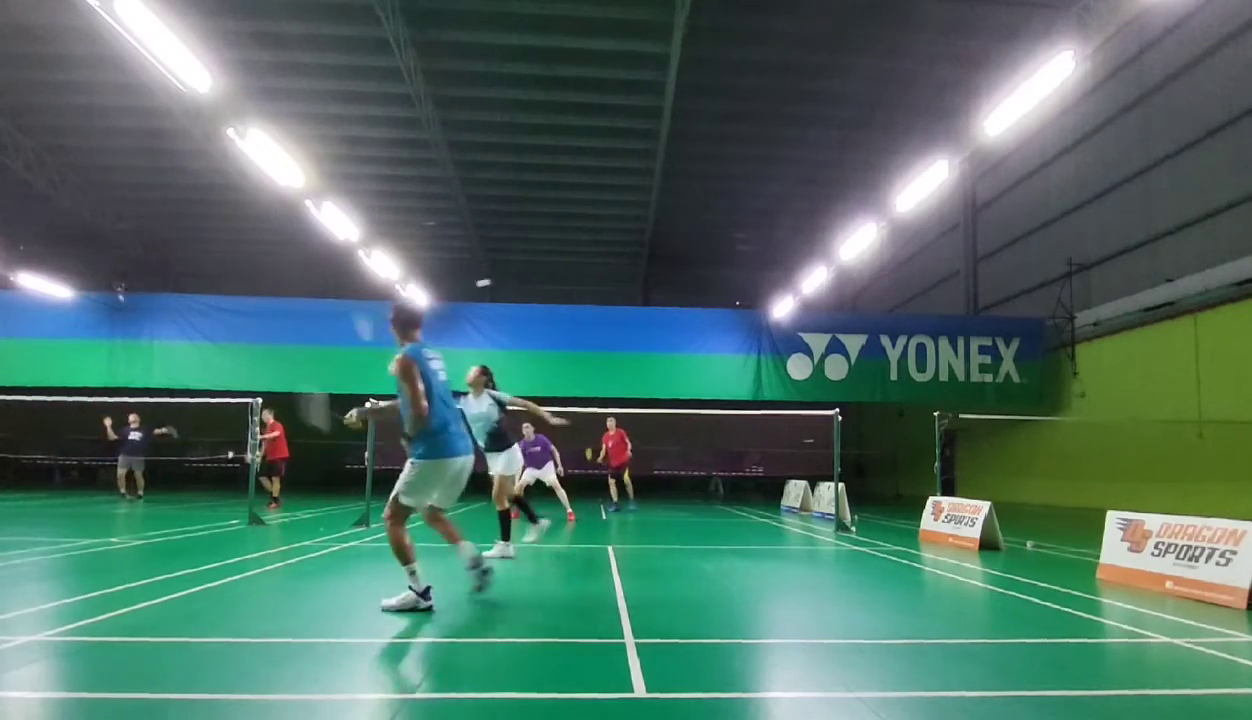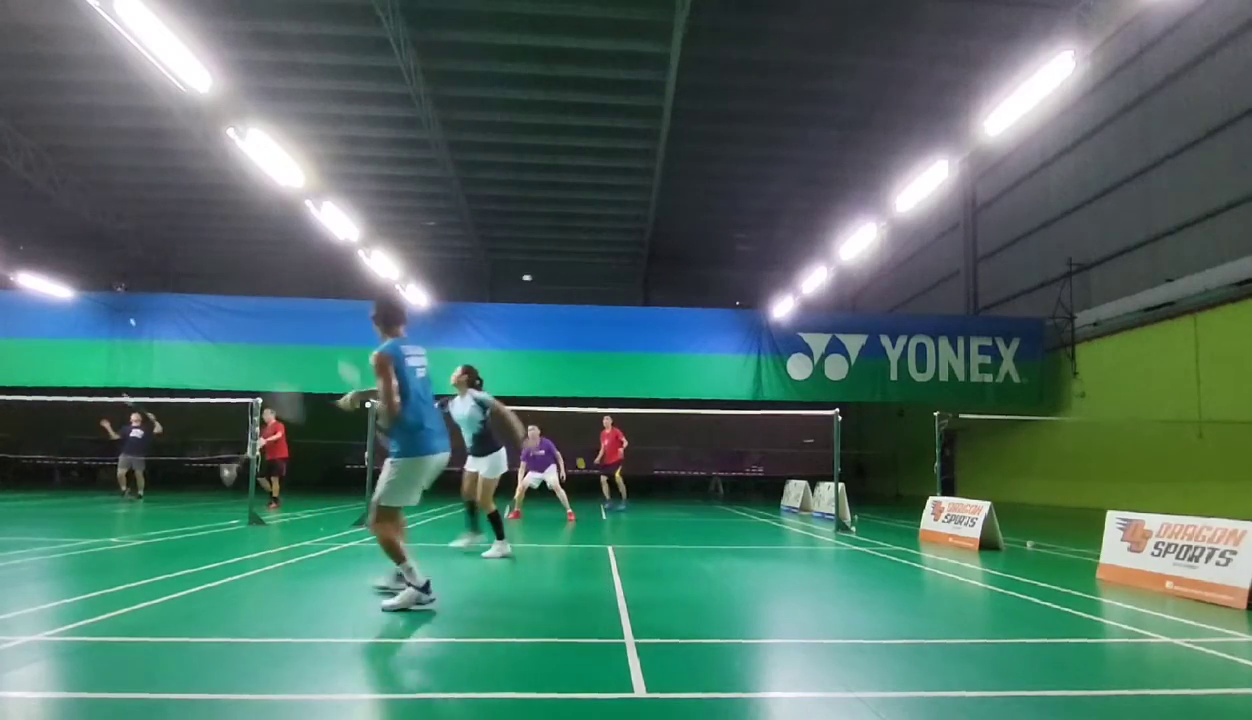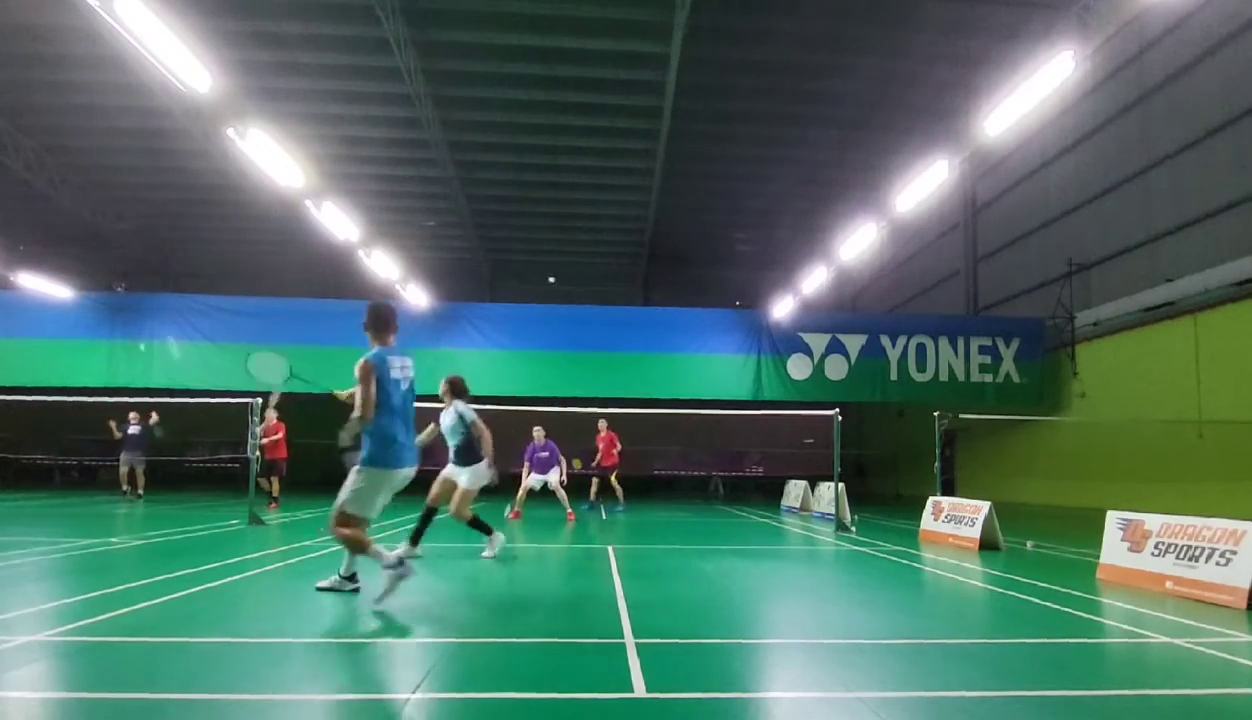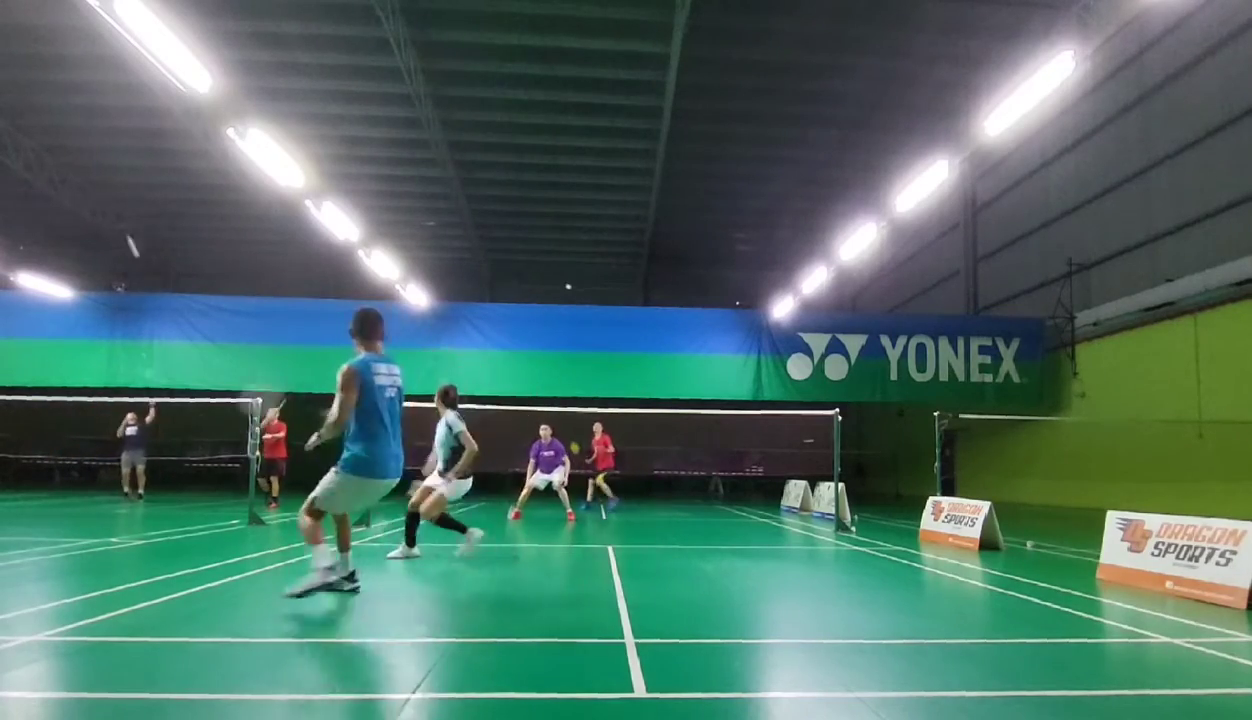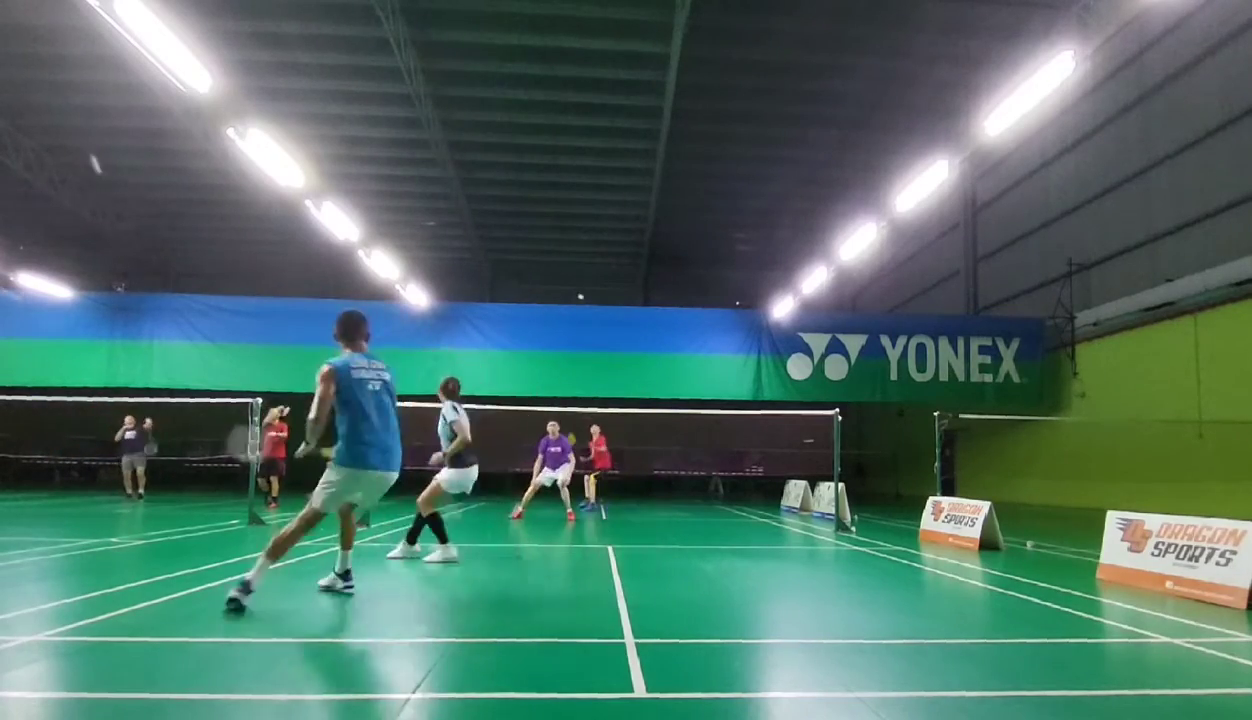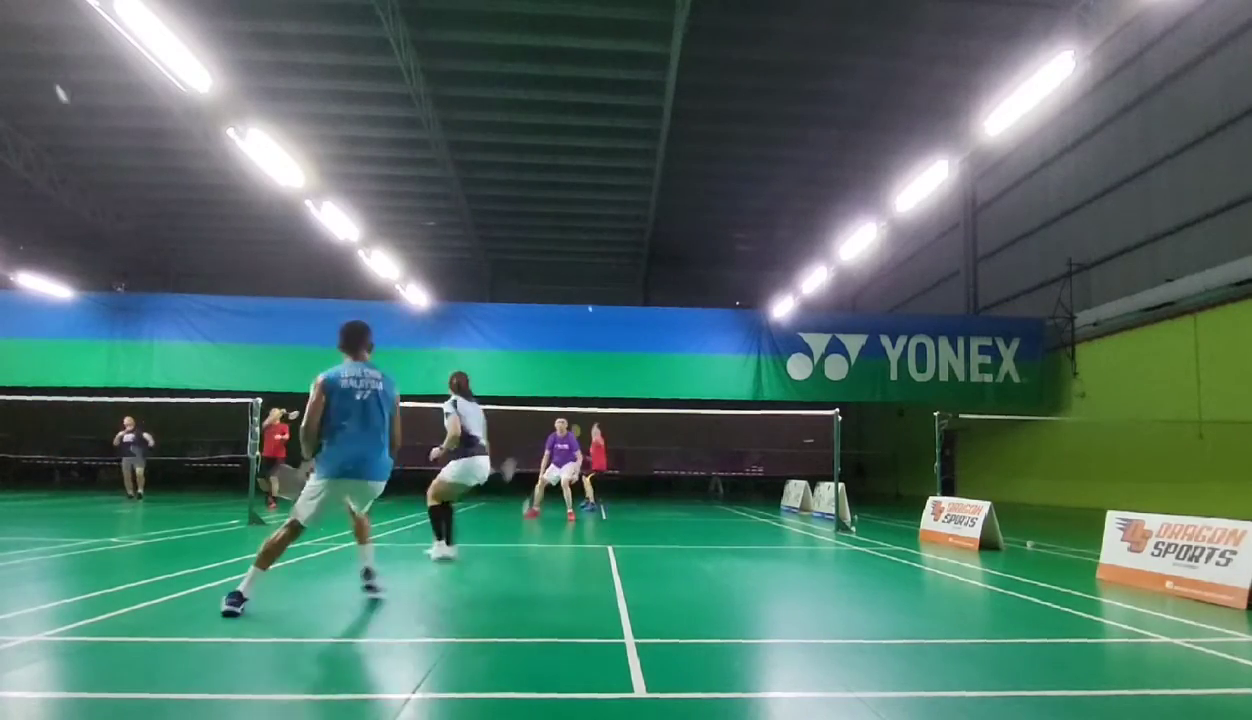
dt=0.1s
person 1, frame 1
left shoulder: (405, 360)
right shoulder: (433, 356)
left elbow: (420, 409)
left wrist: (409, 437)
right wrist: (370, 410)
left hip: (434, 453)
right hip: (462, 451)
left knee: (393, 519)
right knee: (432, 514)
left ankle: (419, 592)
right ankle: (475, 561)
person 1, frame 2
left shoulder: (383, 356)
right shoulder: (417, 351)
left elbow: (392, 405)
left wrist: (385, 427)
right wrist: (363, 394)
left hip: (412, 449)
right hip: (437, 447)
left knee: (381, 522)
right knee: (390, 511)
left ankle: (420, 587)
right ankle: (402, 575)
person 1, frame 3
left shoulder: (369, 363)
right shoulder: (407, 362)
left elbow: (364, 415)
left wrist: (347, 433)
right wrist: (355, 394)
left hip: (381, 460)
right hip: (406, 459)
left knee: (339, 525)
right knee: (355, 516)
left ankle: (391, 564)
right ankle: (347, 575)
person 1, frame 4
left shoulder: (352, 370)
right shoulder: (396, 371)
left elbow: (339, 421)
left wrist: (319, 437)
left hip: (361, 465)
right hip: (391, 469)
left knee: (309, 514)
right knee: (340, 514)
left ankle: (324, 568)
right ankle: (345, 574)
person 1, frame 5
left shoulder: (332, 369)
right shoulder: (386, 371)
left elbow: (317, 418)
left wrist: (309, 443)
left hip: (353, 462)
right hip: (388, 464)
left knee: (304, 523)
right knee: (347, 510)
left ankle: (248, 585)
right ankle: (343, 574)
person 1, frame 6
left shoulder: (326, 379)
right shoulder: (387, 383)
left elbow: (307, 429)
right elbow: (394, 440)
left wrist: (312, 457)
left hip: (331, 470)
right hip: (373, 472)
left knee: (288, 532)
right knee: (357, 513)
left ankle: (240, 594)
right ankle: (368, 573)
person 2, frame 1
left shoulder: (494, 396)
right shoulder: (463, 401)
left elbow: (526, 404)
left wrist: (549, 418)
left hip: (506, 451)
right hip: (493, 453)
left knee: (499, 497)
right knee: (507, 494)
left ankle: (505, 545)
right ankle: (536, 522)
person 2, frame 2
left shoulder: (478, 397)
right shoulder: (453, 402)
left elbow: (507, 413)
left wrist: (523, 437)
left hip: (491, 455)
right hip: (475, 456)
left knee: (483, 500)
right knee: (468, 495)
left ankle: (502, 544)
right ankle: (474, 533)
person 2, frame 3
left shoulder: (461, 409)
right shoulder: (446, 413)
left elbow: (485, 435)
right elbow: (427, 436)
left wrist: (488, 465)
left hip: (473, 466)
right hip: (456, 465)
left knee: (457, 510)
right knee: (432, 501)
left ankle: (493, 537)
right ankle: (412, 546)
person 2, frame 4
left shoulder: (452, 420)
right shoulder: (444, 421)
left elbow: (473, 449)
right elbow: (437, 451)
left wrist: (455, 473)
right wrist: (427, 471)
left hip: (456, 479)
left knee: (427, 513)
right knee: (413, 506)
left ankle: (469, 533)
right ankle: (409, 547)
person 2, frame 5
left shoulder: (449, 409)
right shoulder: (456, 409)
left elbow: (465, 437)
left wrist: (445, 455)
left hip: (460, 469)
right hip: (457, 468)
left knee: (424, 504)
right knee: (422, 503)
left ankle: (446, 548)
right ankle: (409, 545)
person 2, frame 6
left shoulder: (451, 403)
right shoulder: (476, 406)
left elbow: (455, 432)
left wrist: (441, 450)
left hip: (465, 460)
right hip: (481, 461)
left knee: (433, 496)
right knee: (445, 498)
left ankle: (443, 544)
right ankle: (446, 544)
